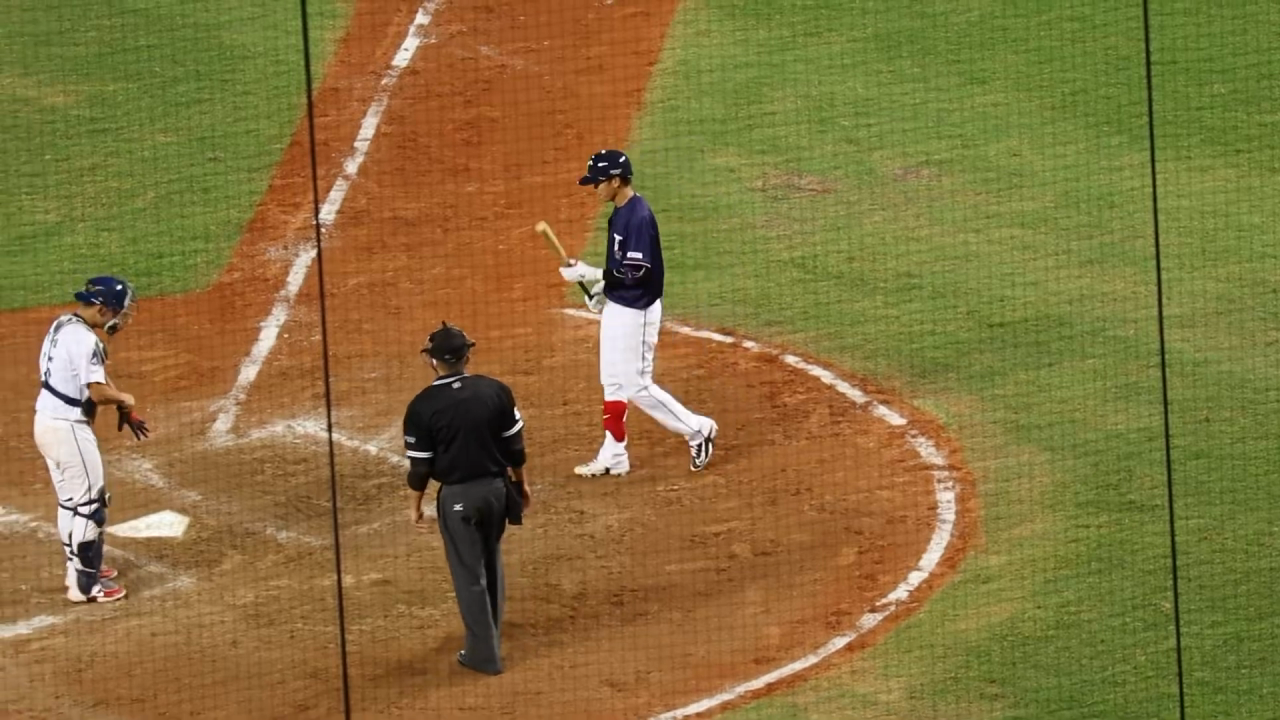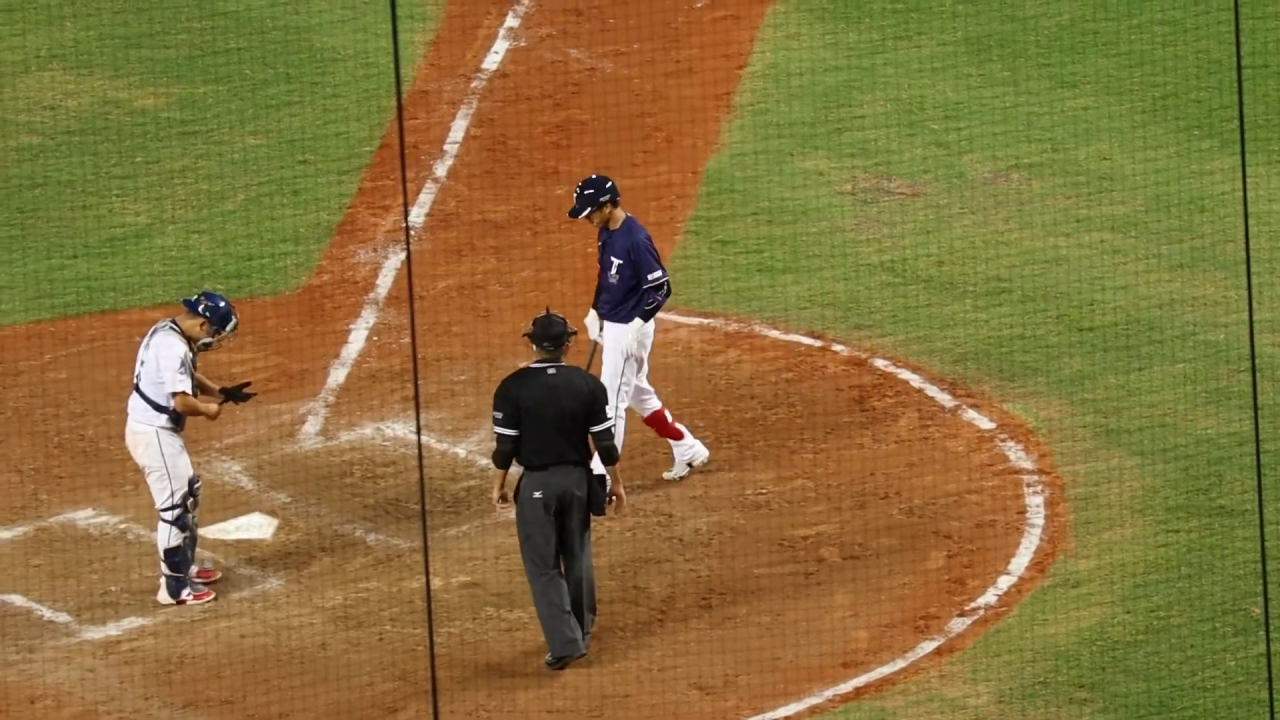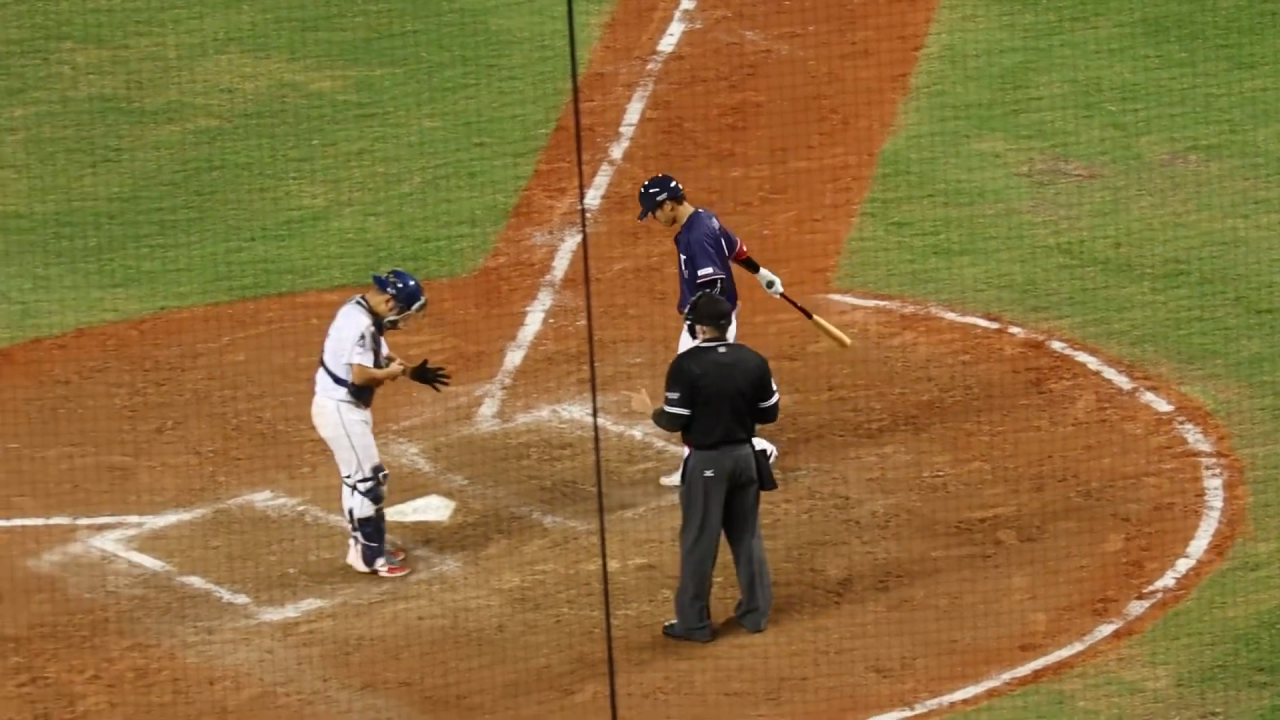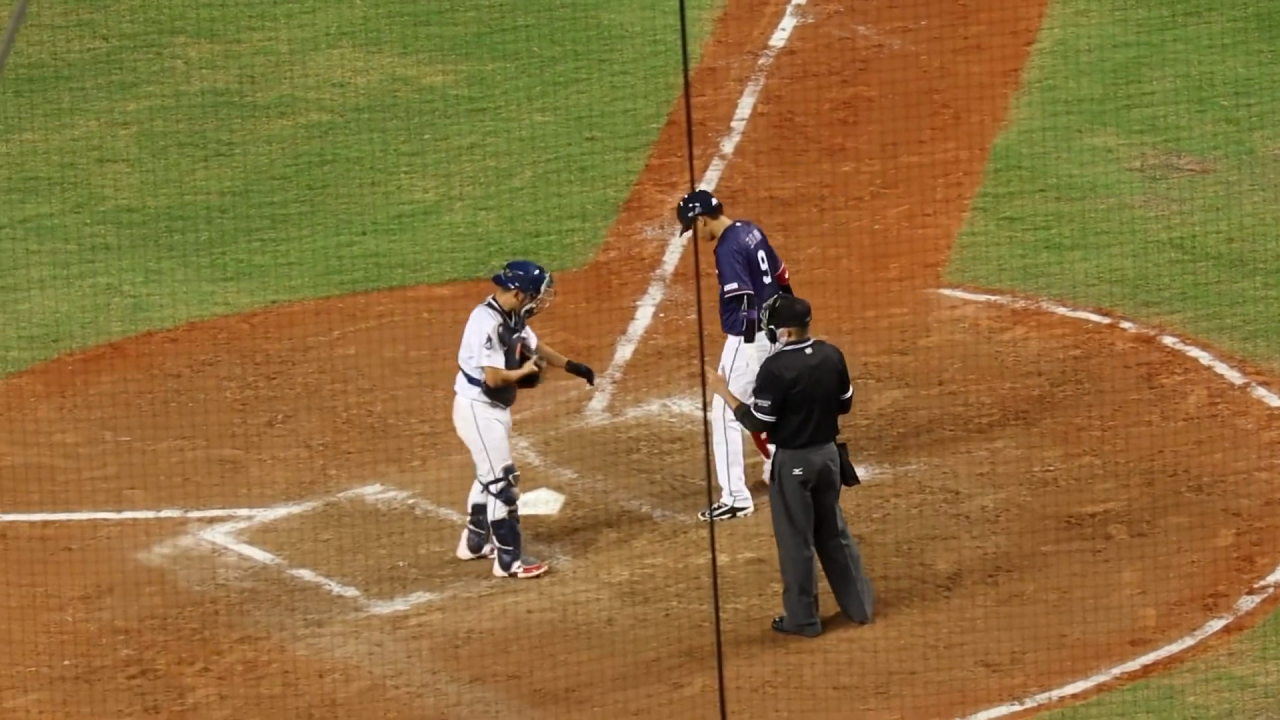
dt=0.5s
person 1, frame 1
left shoulder: (423, 405)
right shoulder: (496, 390)
left elbow: (420, 467)
right elbow: (515, 447)
left wrist: (415, 505)
right wrist: (520, 483)
left hip: (458, 497)
right hip: (497, 488)
left knee: (470, 575)
right knee: (490, 562)
left ankle: (484, 654)
right ankle: (489, 629)
person 1, frame 2
left shoulder: (514, 386)
right shoulder: (589, 383)
left elbow: (505, 445)
right elbow: (605, 441)
left wrist: (499, 483)
right wrist: (615, 484)
left hip: (537, 483)
right hip: (577, 479)
left knee: (542, 566)
right knee: (578, 557)
left ankle: (564, 641)
right ankle: (580, 631)
person 1, frame 3
left shoulder: (686, 364)
right shoulder: (754, 360)
left elbow: (674, 421)
right elbow: (769, 413)
left wrist: (648, 407)
left hip: (706, 462)
right hip: (745, 457)
left knee: (699, 544)
right knee: (747, 537)
left ankle: (694, 622)
right ankle: (755, 612)
person 1, frame 4
left shoulder: (775, 368)
right shoulder: (832, 356)
left elbow: (758, 423)
right elbow: (844, 404)
left wrist: (723, 392)
left hip: (794, 461)
right hip: (829, 453)
left knee: (796, 540)
right knee: (834, 531)
left ankle: (803, 618)
right ankle: (858, 604)
person 2, frame 1
left shoulder: (639, 216)
right shoulder: (620, 211)
left elbow: (637, 272)
left wrist: (590, 274)
right wrist: (601, 286)
left hip: (637, 313)
right hip: (617, 308)
left knee: (637, 387)
right knee: (613, 383)
left ankle: (697, 429)
right ankle: (614, 456)
person 2, frame 2
left shoulder: (636, 239)
right shoulder: (606, 232)
left elbow: (660, 288)
left wrist: (636, 327)
right wrist: (594, 311)
left hip: (630, 331)
right hip: (613, 327)
left knee: (611, 405)
right knee: (639, 397)
right ankle: (688, 449)
person 2, frame 3
left shoulder: (696, 234)
right shoulder: (702, 219)
left elbow: (714, 287)
right elbow: (735, 248)
left wrist: (697, 329)
right wrist: (761, 274)
person 2, frame 4
left shoulder: (728, 249)
right shoulder: (750, 230)
left elbow: (743, 303)
right elbow: (779, 272)
left wrist: (745, 348)
left hip: (748, 339)
left knee: (725, 416)
left ankle: (737, 497)
person 3, frame 1
left shoulder: (62, 325)
right shoulder: (85, 339)
right elbow: (98, 392)
left wrist: (124, 410)
right wrist: (126, 399)
left hip: (47, 422)
right hip: (67, 428)
left knee: (70, 500)
right knee: (90, 502)
left ankle: (78, 568)
right ankle: (85, 583)
person 3, frame 2
left shoulder: (165, 330)
right shoulder: (175, 347)
left elbow: (189, 376)
right elbow: (182, 402)
left wrist: (220, 393)
right wrist: (208, 410)
left hip: (155, 428)
right hip: (155, 433)
left knee: (188, 493)
right knee: (174, 508)
left ankle: (184, 566)
right ankle: (174, 586)
person 3, frame 3
left shoulder: (364, 314)
right shoulder: (358, 321)
left elbow: (382, 356)
right elbow: (361, 375)
left wrist: (413, 372)
right wrist: (392, 373)
left hip: (348, 406)
right hip: (340, 408)
left knee: (356, 477)
right knee: (369, 478)
left ankle: (362, 546)
right ankle: (370, 554)
person 3, frame 4
left shoulder: (513, 316)
right shoulder: (487, 322)
left elbow: (534, 345)
right elbow: (493, 376)
left wrist: (568, 365)
right wrist: (525, 373)
left hip: (497, 408)
right hip: (478, 408)
left knee: (491, 477)
right knee: (503, 481)
left ankle: (474, 541)
right ankle: (508, 559)
